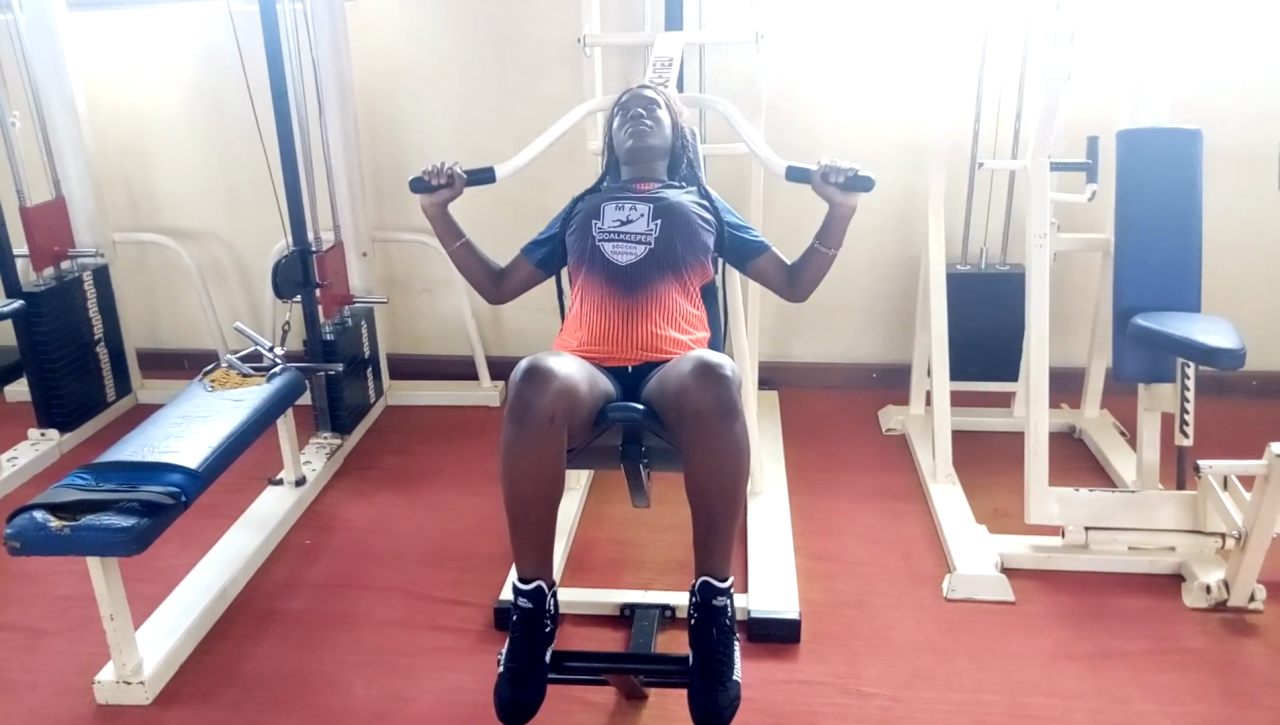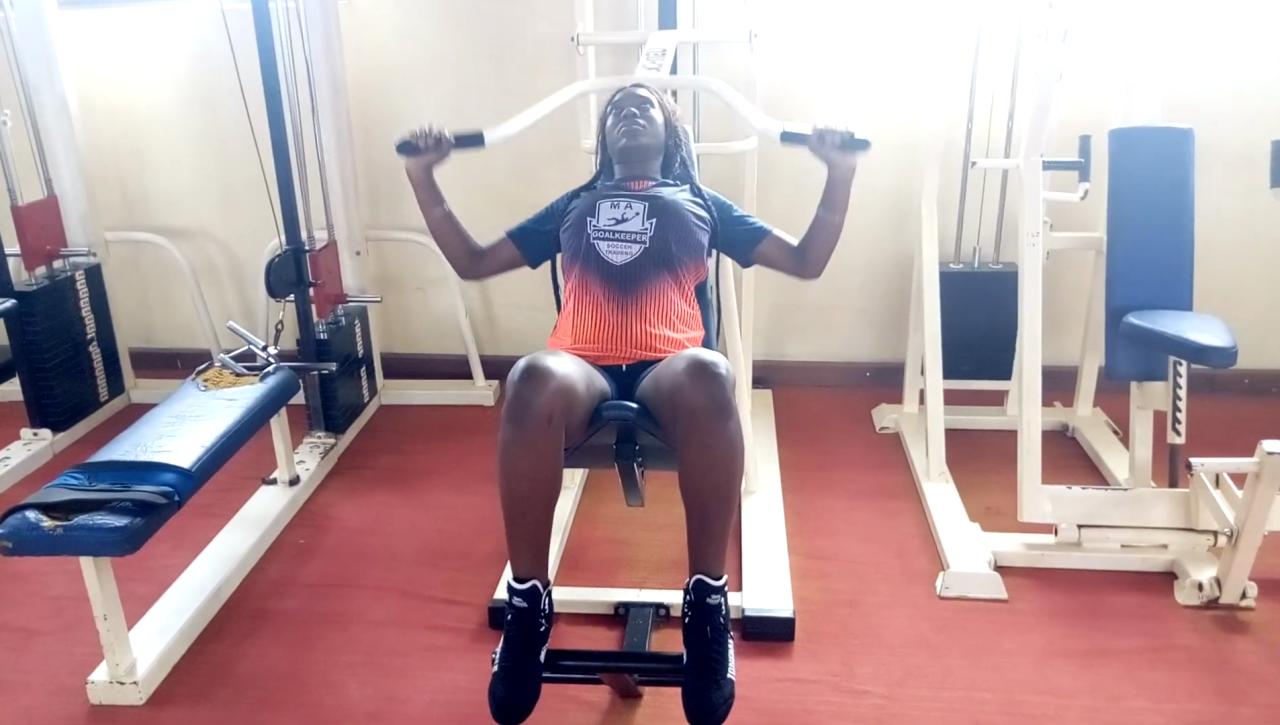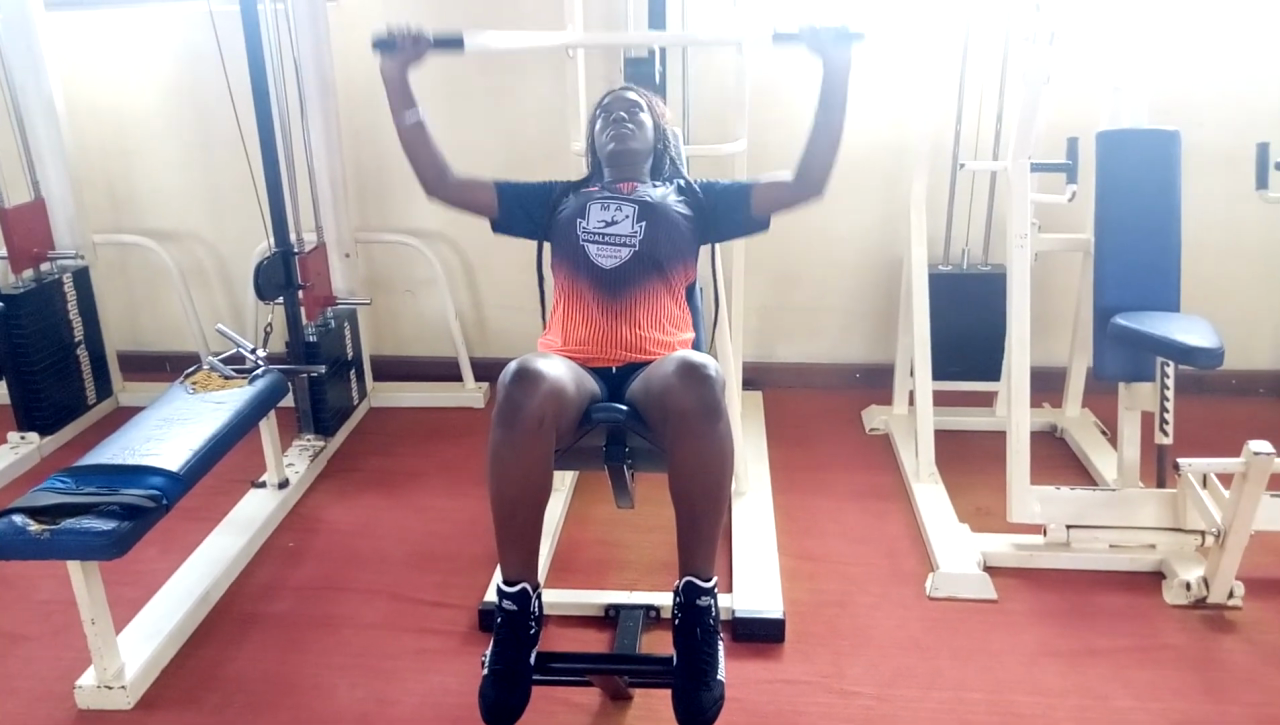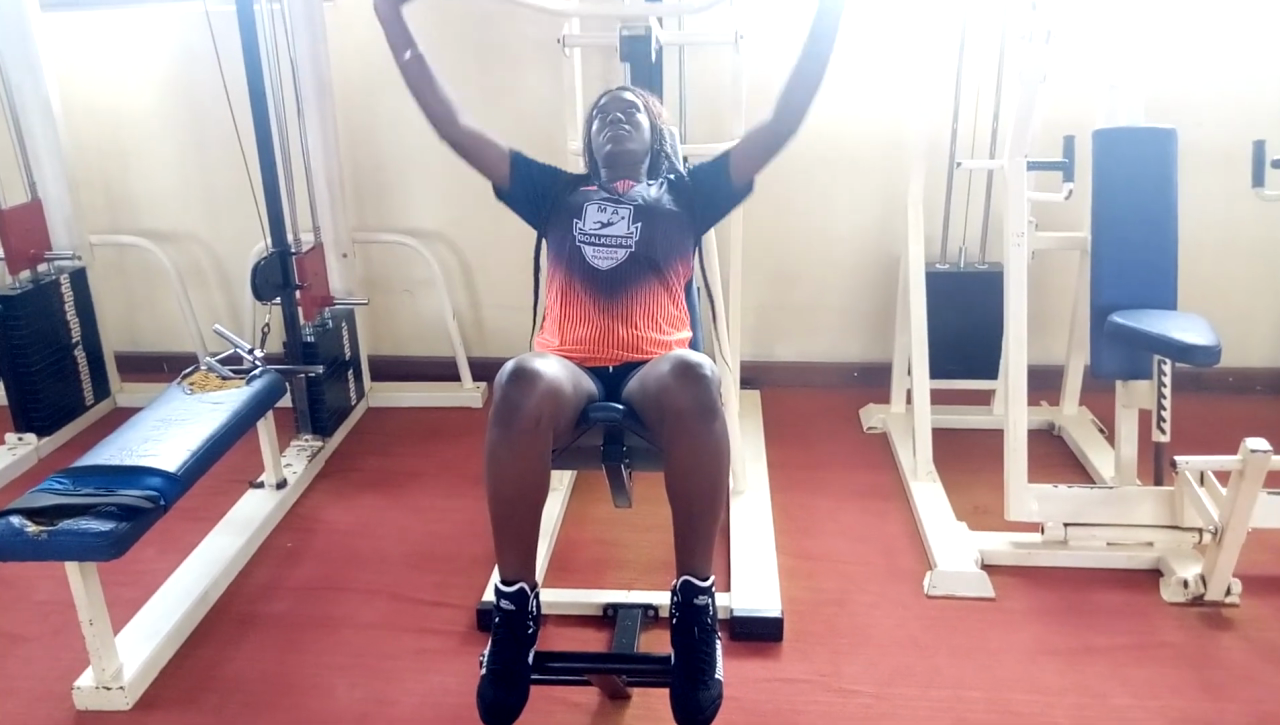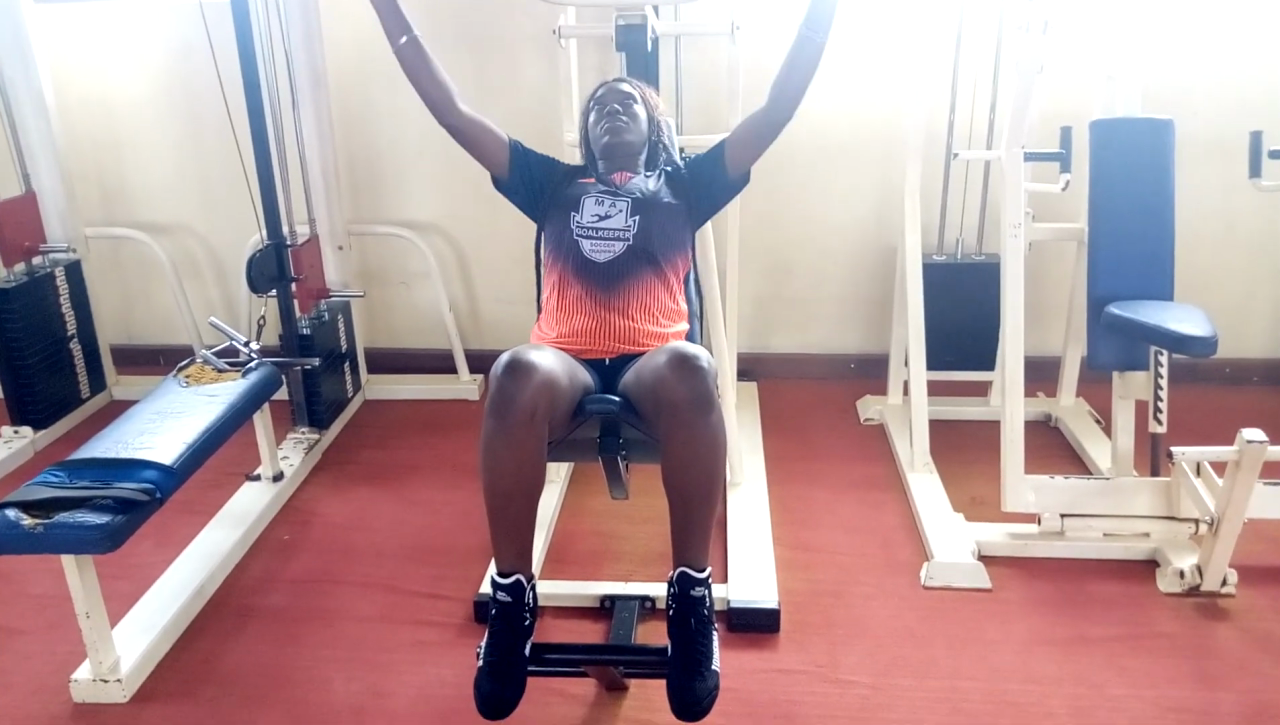
dt=0.2s
person 1, frame 1
left shoulder: (705, 205)
right shoulder: (581, 208)
left elbow: (796, 285)
right elbow: (496, 286)
left wrist: (839, 210)
right wrist: (439, 212)
left hip: (673, 368)
right hip: (587, 369)
left knee: (714, 377)
right knee: (534, 380)
left ankle: (713, 603)
right ankle: (534, 604)
person 1, frame 2
left shoulder: (700, 202)
right shoulder: (574, 204)
left elbow: (806, 262)
right elbow: (473, 264)
left wrist: (838, 178)
right wrist: (425, 179)
left hip: (668, 367)
right hip: (583, 367)
left knee: (708, 375)
right knee: (533, 379)
left ankle: (707, 601)
right ankle: (528, 602)
person 1, frame 3
left shoulder: (690, 198)
right shoulder: (559, 200)
left elbow: (807, 187)
right elbow: (442, 186)
left wrist: (834, 76)
right wrist: (398, 86)
left hip: (657, 369)
right hip: (572, 368)
left knee: (698, 378)
right knee: (524, 384)
left ankle: (697, 604)
right ankle: (517, 606)
person 1, frame 4
left shoulder: (687, 196)
right shoulder: (555, 195)
left elbow: (784, 123)
right elbow: (451, 125)
left hip: (654, 370)
right hip: (568, 370)
left knee: (694, 379)
right knee: (520, 383)
left ankle: (694, 604)
right ankle: (515, 605)
person 1, frame 5
left shoulder: (685, 187)
right shoulder: (553, 187)
left elbow: (778, 110)
right elbow: (452, 112)
left hip: (652, 361)
right hip: (565, 360)
left knee: (690, 370)
right knee: (516, 374)
left ankle: (691, 596)
right ankle: (512, 597)
